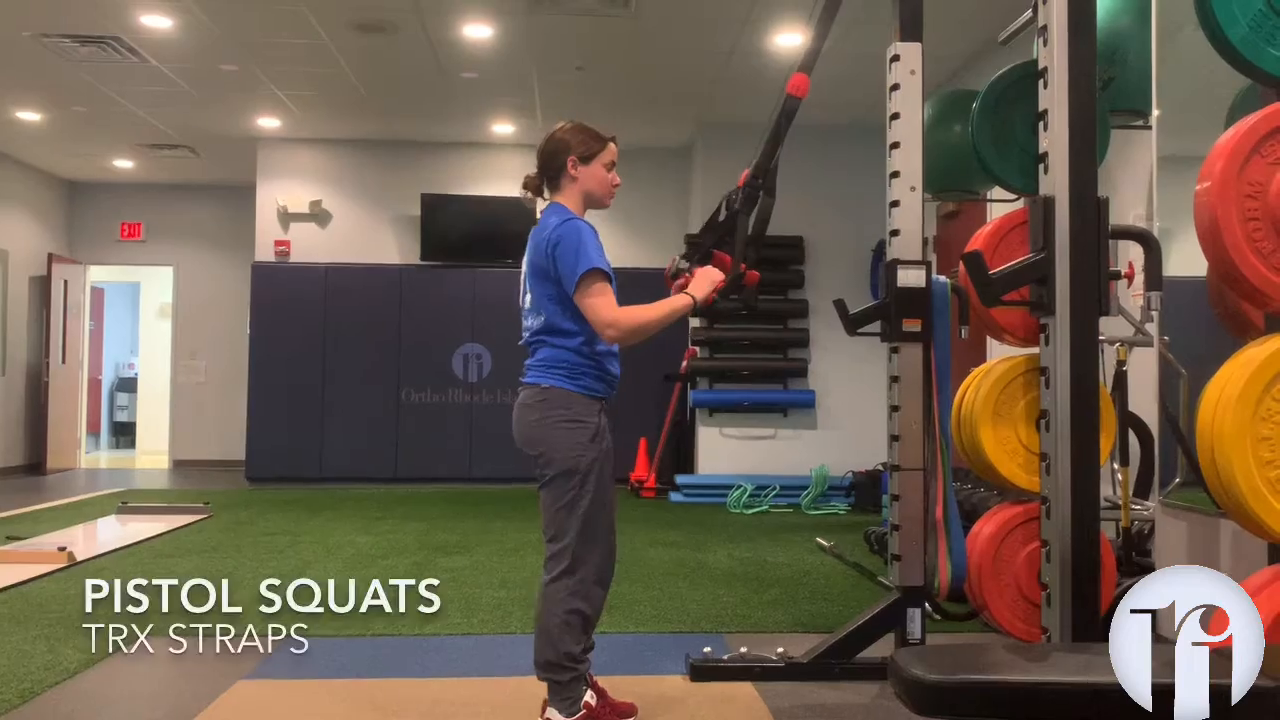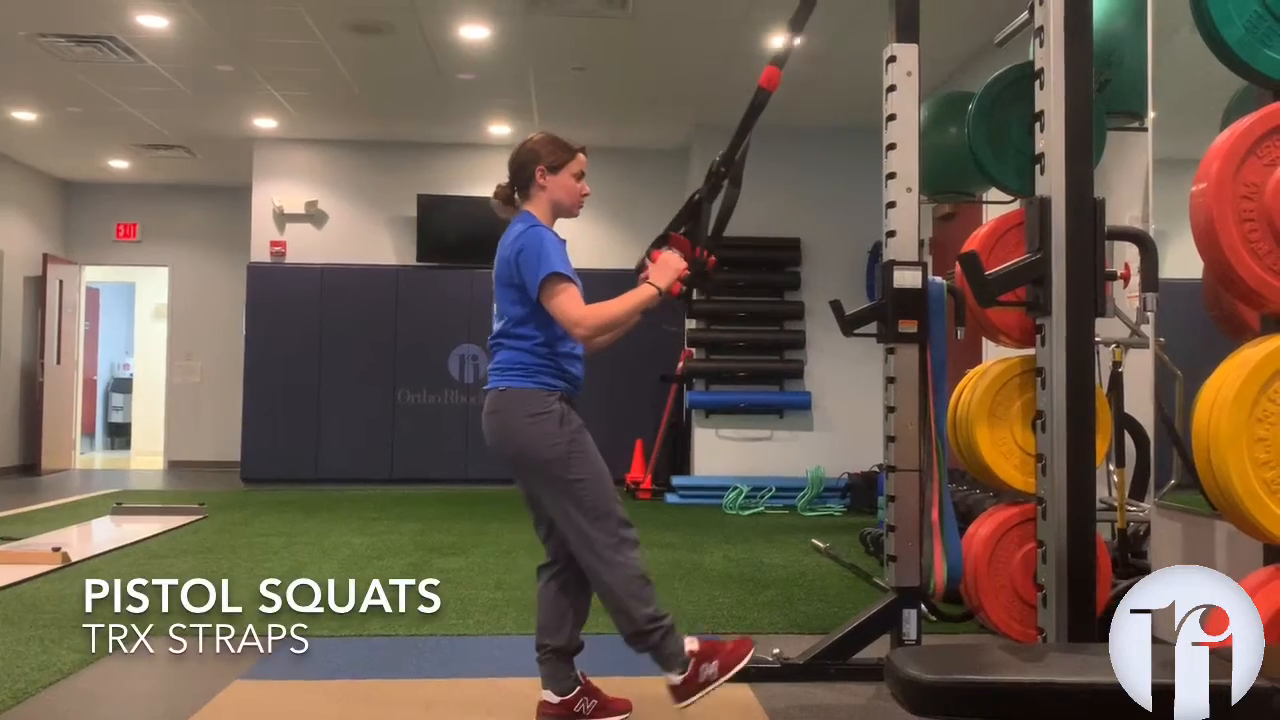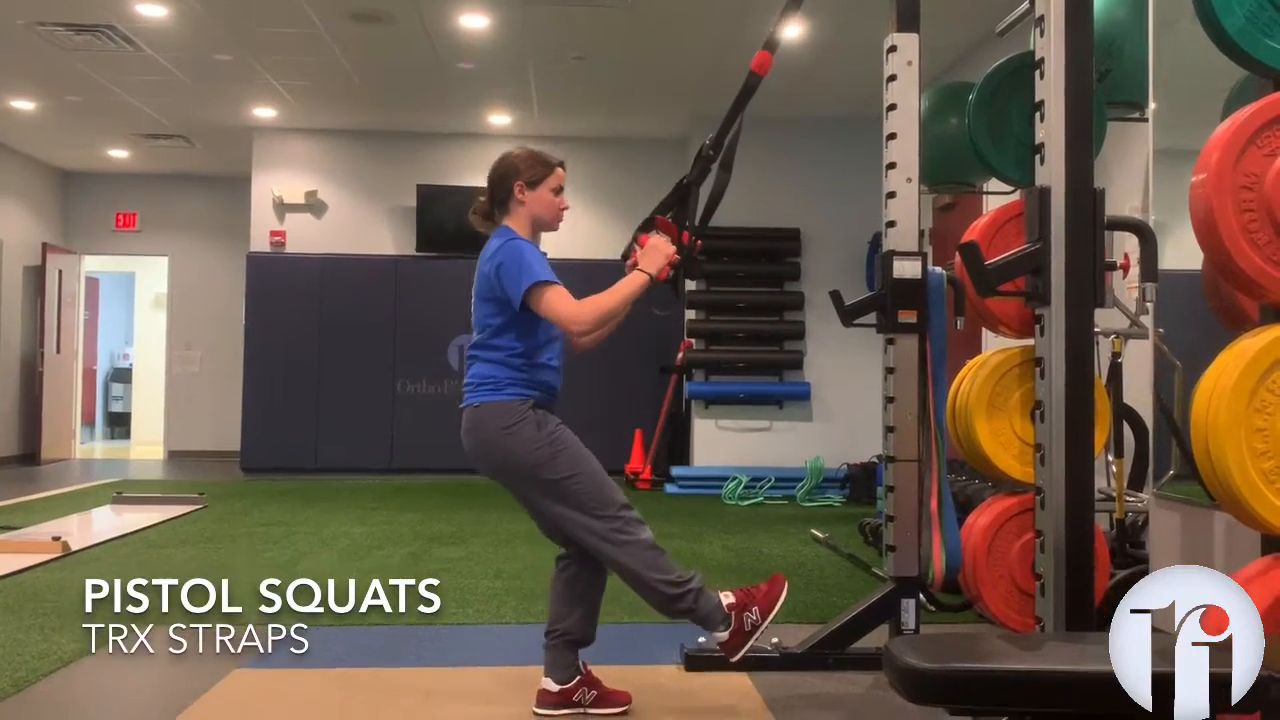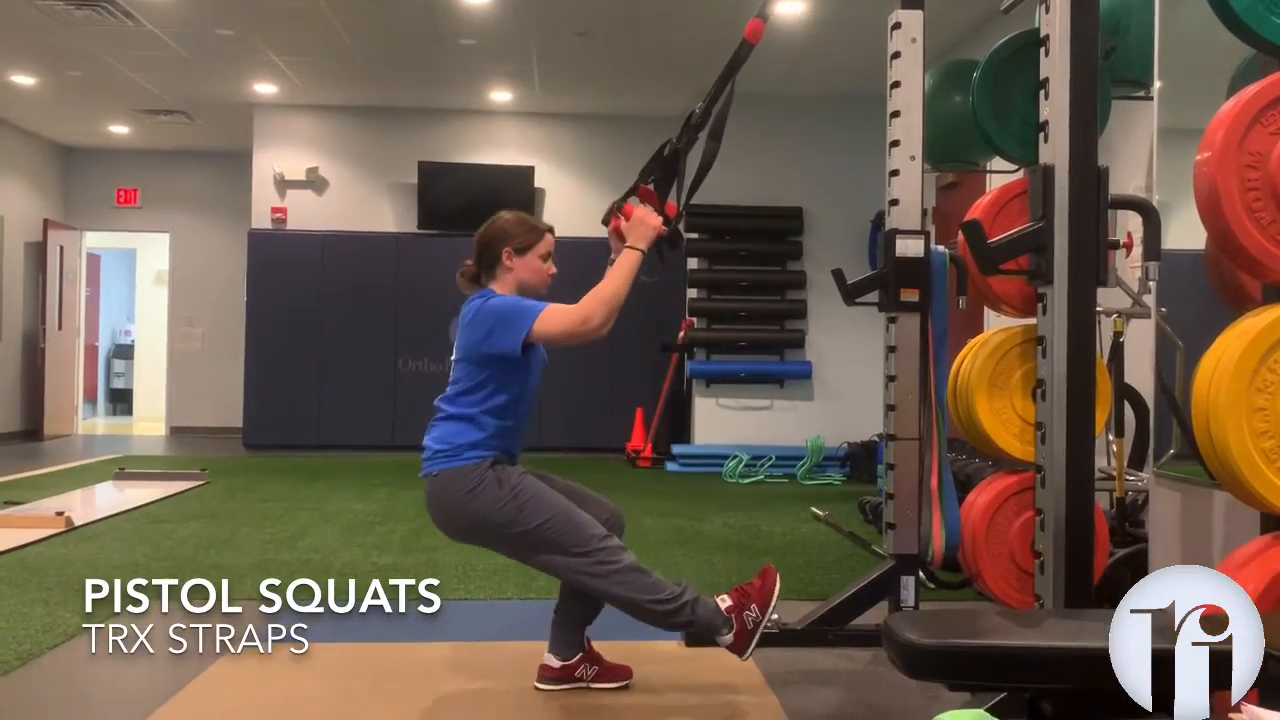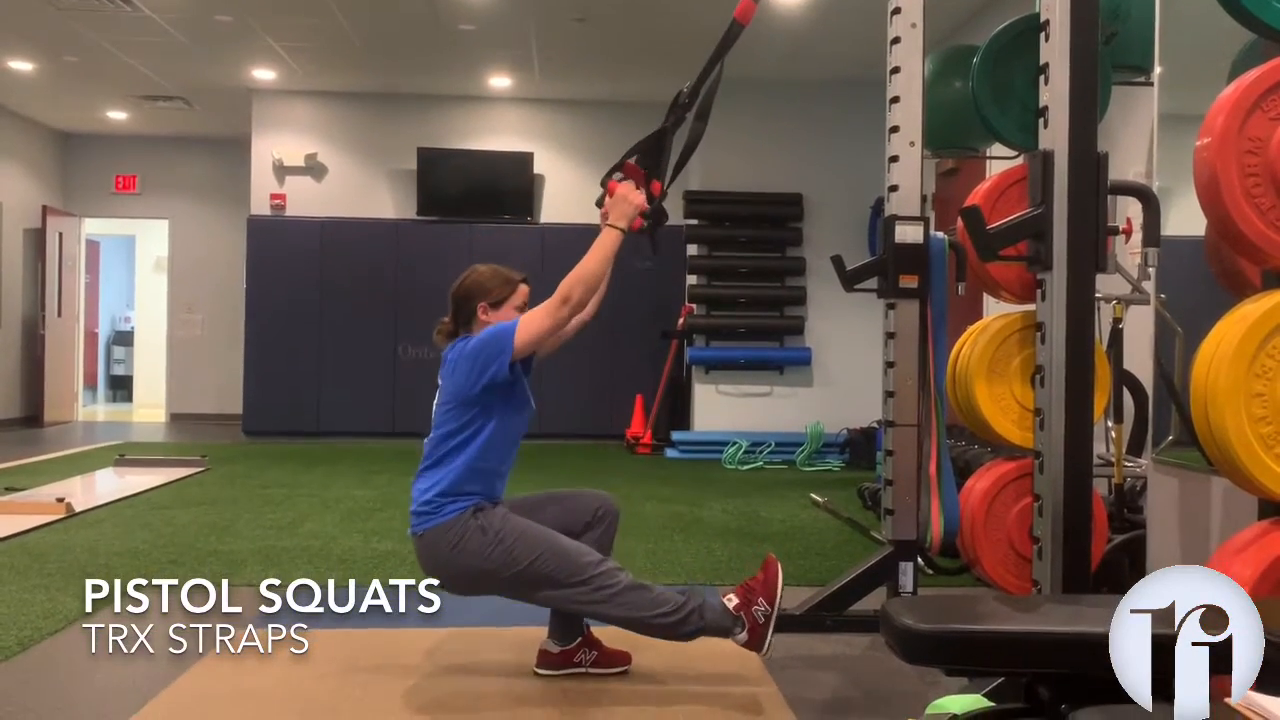
dt=0.5s
person 1, frame 1
left shoulder: (550, 233)
right shoulder: (570, 231)
left elbow: (593, 329)
right elbow: (610, 323)
left wrist: (677, 299)
right wrist: (691, 296)
left hip: (553, 407)
right hip: (566, 410)
left knee: (582, 557)
right knee: (581, 560)
person 1, frame 2
left shoulder: (527, 240)
right shoulder: (534, 239)
left elbow: (575, 335)
right elbow: (581, 322)
left wrist: (648, 292)
right wrist: (653, 285)
left hip: (520, 411)
right hip: (534, 409)
left knee: (568, 551)
right knee: (607, 536)
right ankle: (679, 662)
person 1, frame 3
left shoulder: (514, 253)
right shoulder: (512, 251)
left elbow: (580, 338)
right elbow: (578, 319)
left wrist: (635, 278)
right wrist: (645, 272)
left hip: (503, 421)
right hip: (508, 419)
left knee: (589, 540)
right knee: (613, 524)
right ankle: (720, 617)
person 1, frame 4
left shoulder: (502, 311)
right shoulder: (493, 311)
left elbow: (593, 324)
right elbow: (587, 321)
left wrist: (619, 256)
right wrist: (636, 247)
left hip: (478, 471)
right hip: (467, 481)
left knee: (602, 523)
right knee: (592, 548)
left ankle: (565, 658)
right ankle: (721, 619)
person 1, frame 5
left shoulder: (494, 364)
right shoulder: (475, 356)
left elbow: (580, 312)
right elbow: (565, 302)
left wrist: (613, 228)
right wrist: (616, 225)
left hip: (470, 520)
right hip: (454, 535)
left knee: (597, 512)
right knee: (596, 578)
left ankle: (565, 645)
right ankle: (731, 617)
